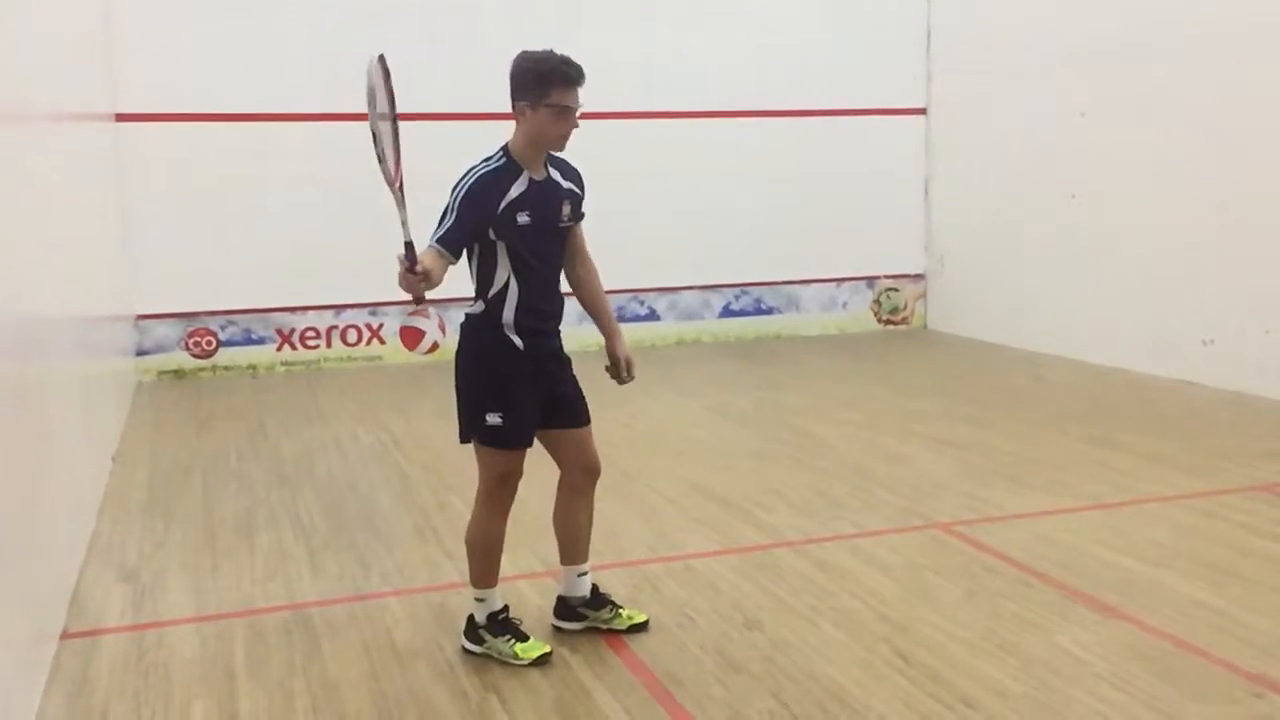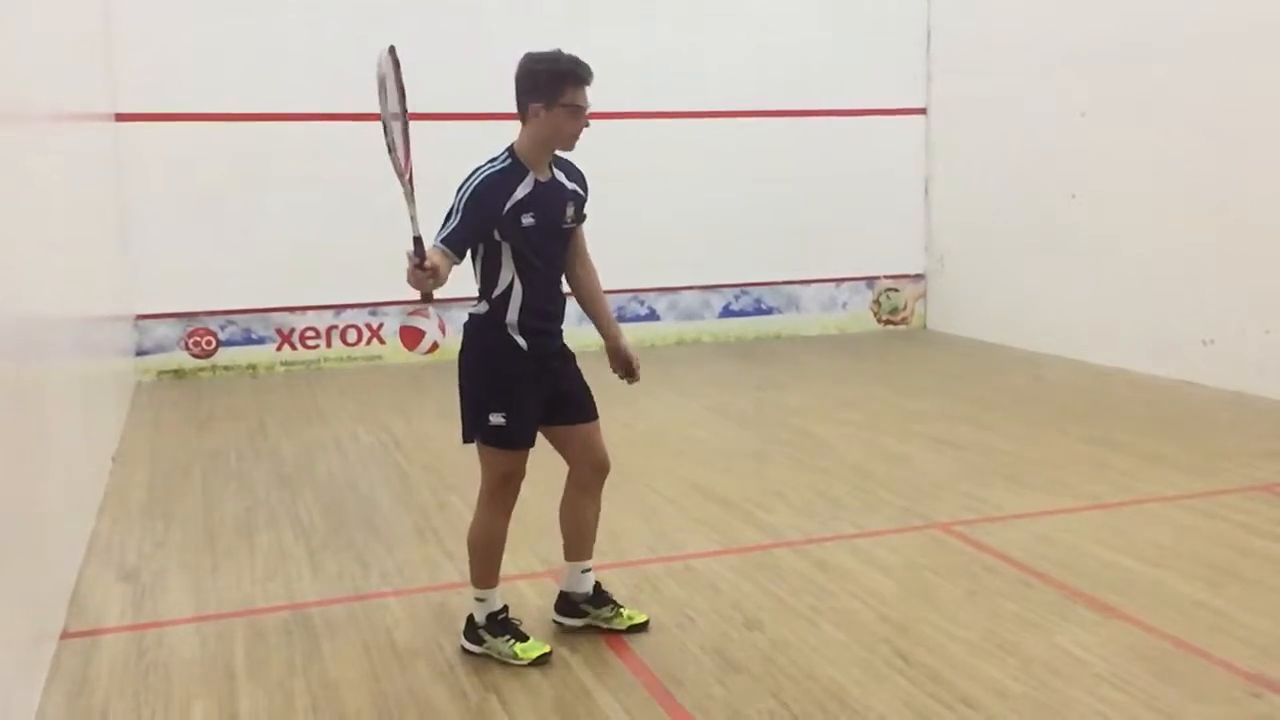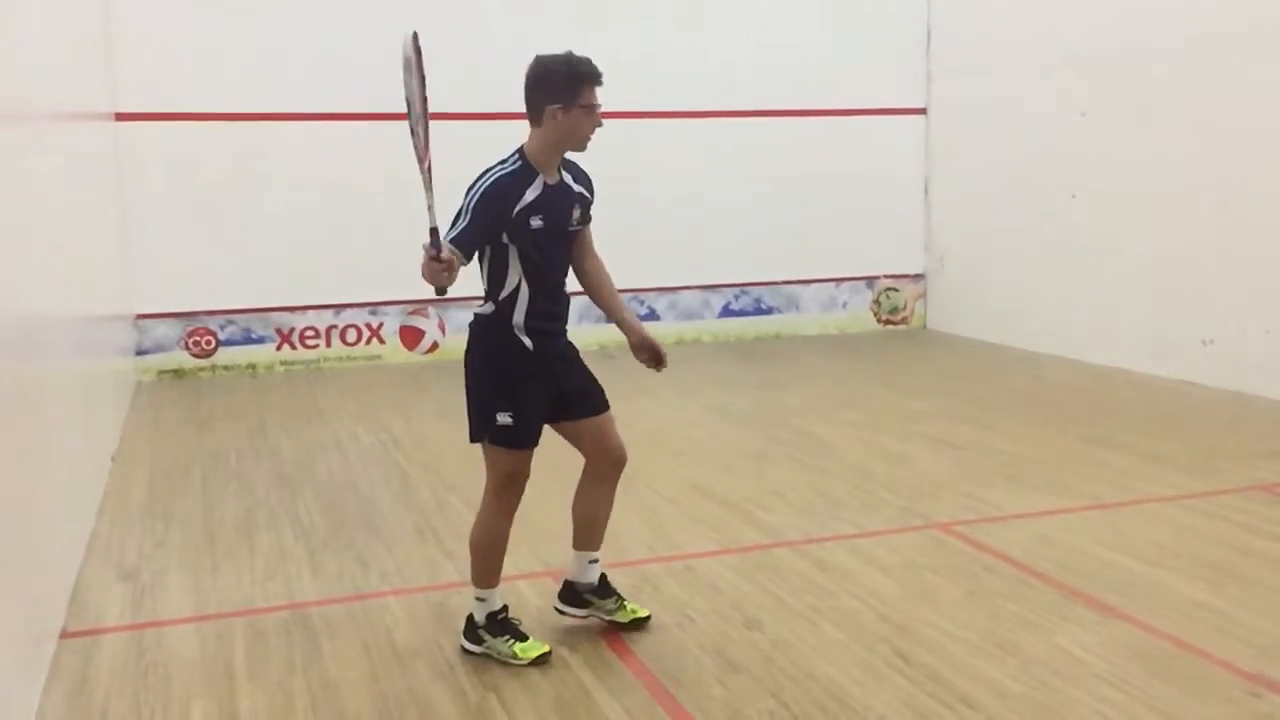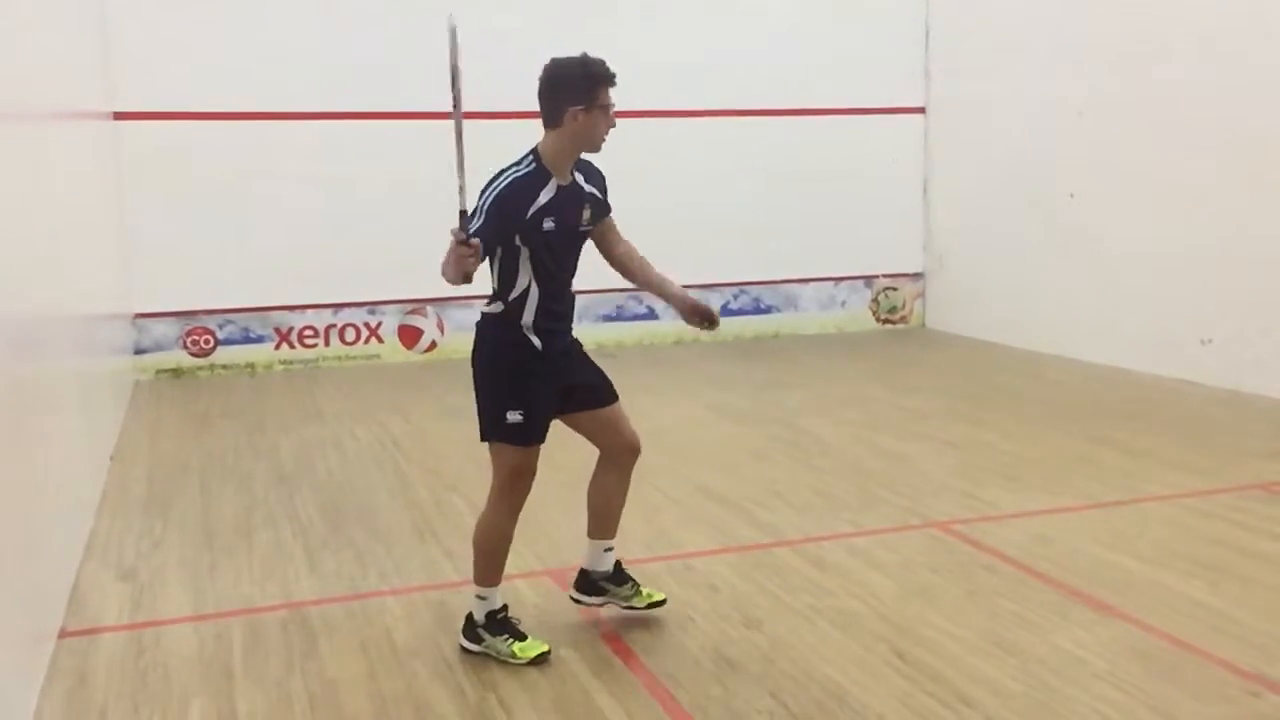
dt=0.1s
person 1, frame 1
left shoulder: (568, 180)
right shoulder: (482, 184)
right elbow: (440, 253)
left wrist: (612, 335)
right wrist: (421, 274)
left hip: (547, 350)
right hip: (495, 355)
left knee: (582, 467)
right knee: (499, 485)
left ankle: (577, 599)
right ankle: (485, 620)
person 1, frame 2
left shoulder: (571, 181)
right shoulder: (488, 185)
right elbow: (445, 253)
left wrist: (612, 335)
right wrist: (429, 271)
left hip: (550, 349)
right hip: (499, 355)
left knee: (592, 462)
right knee: (502, 485)
left ankle: (579, 594)
right ankle: (485, 620)
person 1, frame 3
left shoulder: (575, 182)
right shoulder: (497, 188)
right elbow: (445, 261)
left wrist: (630, 326)
right wrist: (439, 267)
left hip: (552, 347)
right hip: (502, 355)
left knee: (607, 453)
right knee: (505, 485)
left ankle: (584, 586)
right ankle: (486, 617)
person 1, frame 4
left shoulder: (588, 180)
right shoulder: (511, 187)
left elbow: (616, 248)
right elbow: (459, 265)
left wrist: (676, 297)
right wrist: (460, 262)
left hip: (560, 344)
right hip: (512, 352)
left knee: (622, 442)
right knee: (513, 483)
left ankle: (598, 572)
right ankle: (485, 618)
